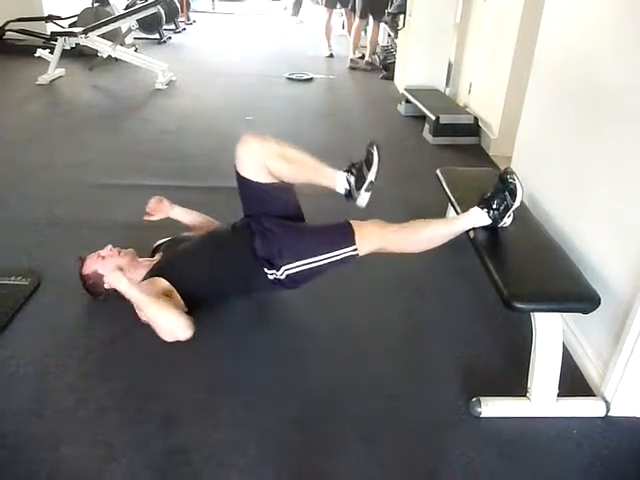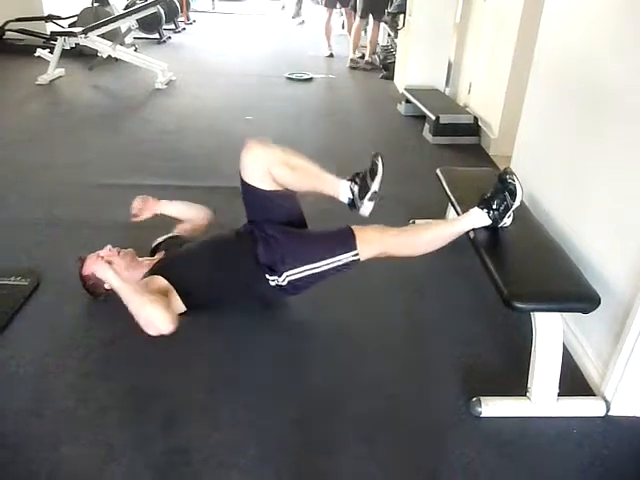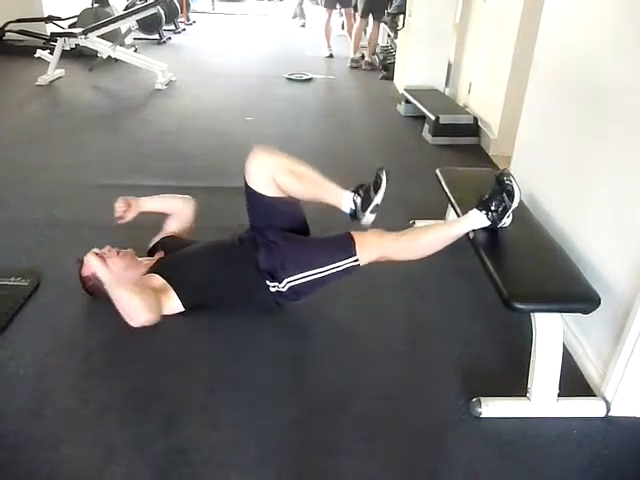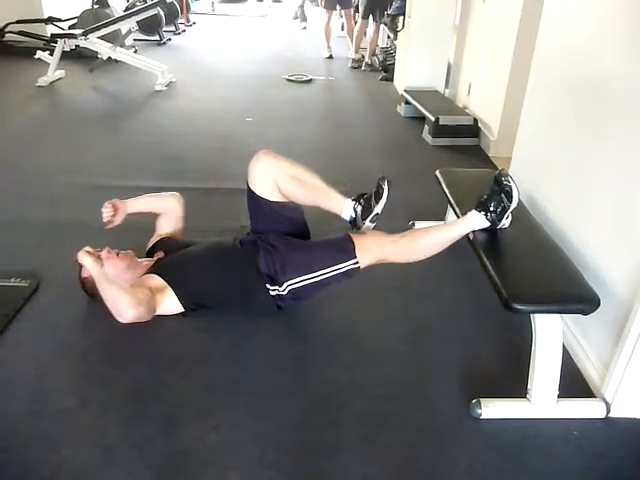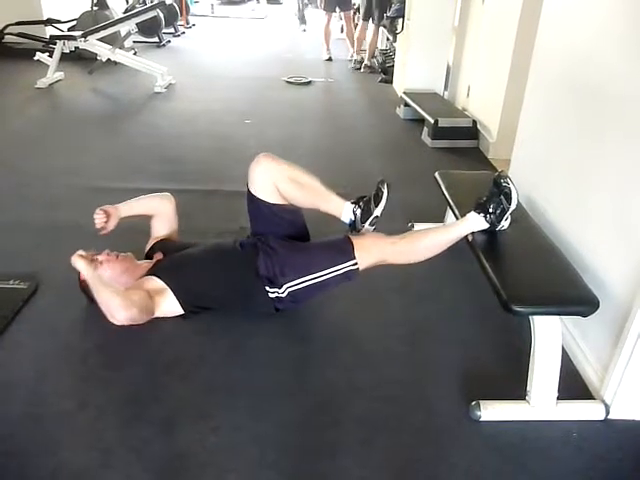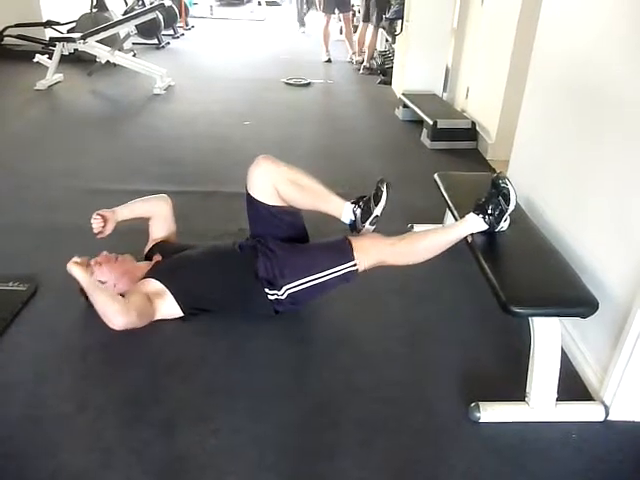
dt=0.1s
person 1, frame 1
left shoulder: (163, 251)
right shoulder: (148, 295)
left elbow: (212, 232)
right elbow: (181, 330)
left wrist: (173, 211)
right wrist: (130, 288)
left hip: (261, 231)
right hip: (273, 259)
left knee: (253, 148)
right knee: (376, 234)
left ankle: (346, 182)
right ankle: (479, 216)
person 1, frame 2
left shoulder: (164, 248)
right shoulder: (148, 290)
left elbow: (203, 215)
right elbow: (162, 323)
left wrist: (156, 206)
right wrist: (117, 281)
left hip: (264, 239)
right hip: (273, 268)
left knee: (257, 153)
right knee: (379, 239)
left ankle: (349, 192)
right ankle: (481, 216)
person 1, frame 3
left shoulder: (162, 246)
right shoulder: (144, 288)
left elbow: (188, 204)
right elbow: (141, 315)
left wrist: (139, 203)
right wrist: (106, 273)
left hip: (265, 243)
right hip: (275, 273)
left knee: (263, 160)
right knee: (379, 243)
left ankle: (352, 202)
right ankle: (478, 218)
person 1, frame 4
left shoulder: (161, 247)
right shoulder: (148, 291)
left elbow: (173, 200)
right elbow: (128, 311)
left wrist: (124, 206)
right wrist: (92, 267)
left hip: (265, 246)
right hip: (275, 277)
left knee: (265, 164)
right knee: (380, 246)
left ankle: (352, 211)
right ankle: (478, 219)
person 1, frame 5
left shoulder: (159, 250)
right shoulder: (146, 293)
left elbow: (165, 201)
right elbow: (122, 313)
left wrist: (117, 211)
right wrist: (87, 269)
left hip: (265, 247)
right hip: (275, 280)
left knee: (265, 168)
right knee: (379, 248)
left ankle: (351, 213)
right ankle: (477, 221)
person 1, frame 6
left shoulder: (156, 253)
right shoulder: (147, 295)
left elbow: (162, 202)
right elbow: (120, 318)
left wrist: (114, 215)
right wrist: (83, 278)
left hip: (264, 249)
right hip: (274, 280)
left knee: (264, 169)
right knee: (378, 249)
left ankle: (352, 213)
right ankle: (477, 221)
